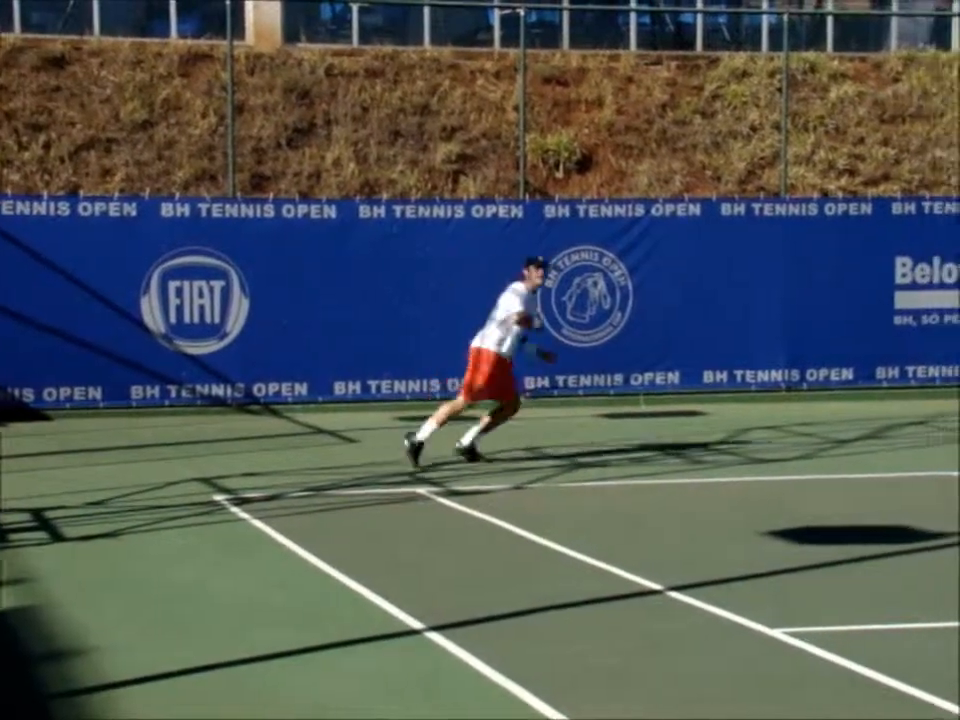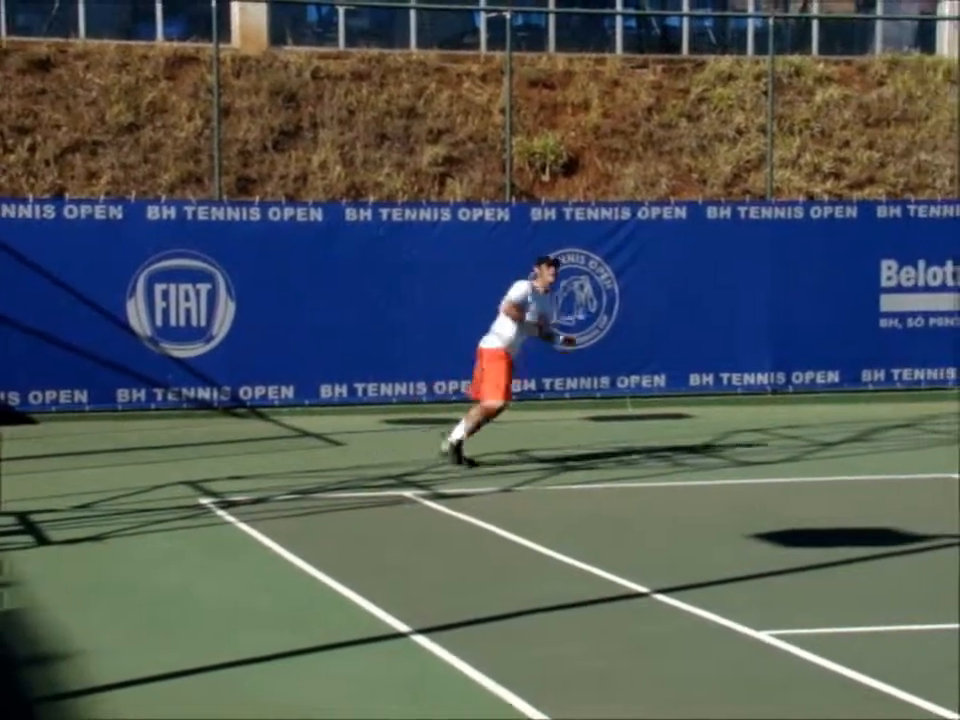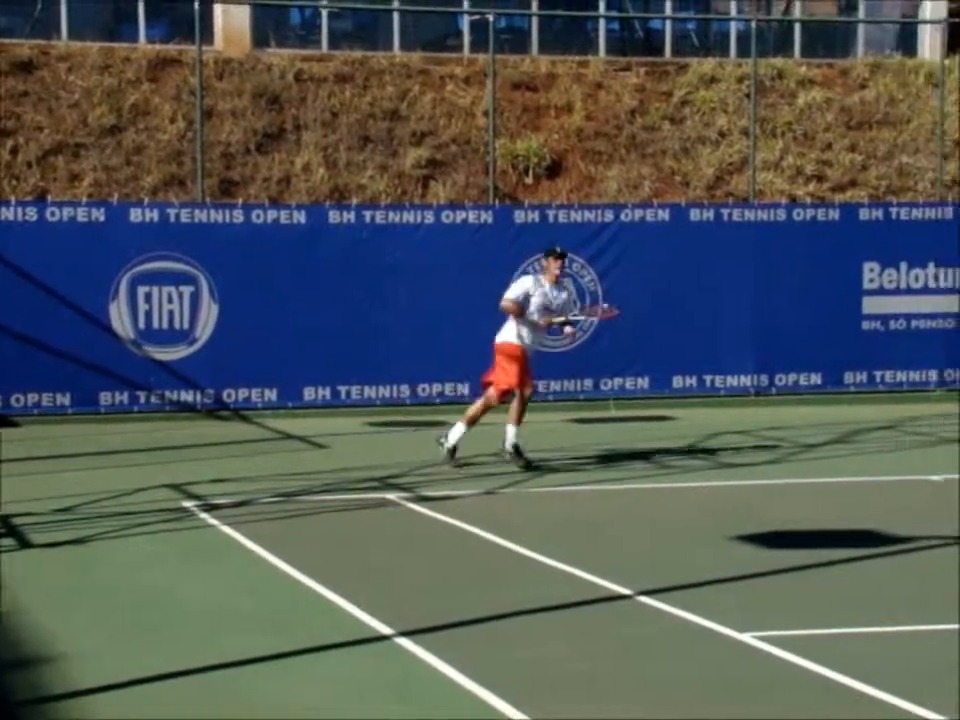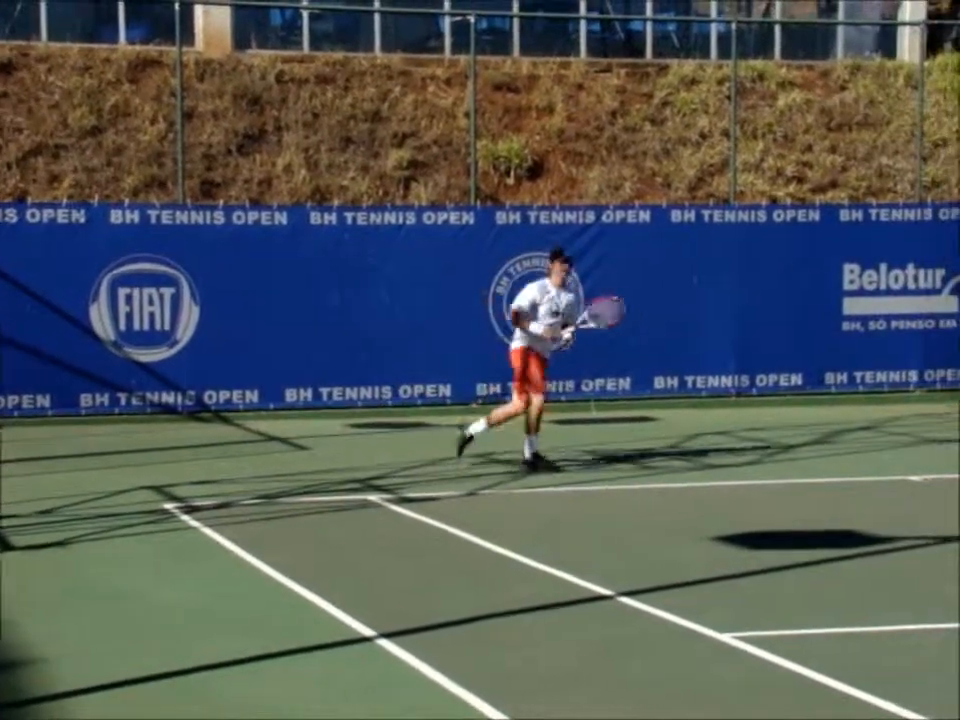
dt=0.1s
person 1, frame 1
left shoulder: (529, 299)
right shoulder: (518, 290)
right elbow: (518, 319)
left wrist: (536, 351)
right wrist: (531, 322)
left hip: (502, 357)
right hip: (487, 351)
left knee: (512, 405)
right knee: (465, 400)
left ankle: (467, 443)
right ankle: (417, 439)
person 1, frame 2
left shoulder: (550, 299)
right shoulder: (523, 287)
left elbow: (542, 331)
right elbow: (507, 309)
left wrist: (560, 339)
right wrist: (529, 322)
left hip: (506, 353)
right hip: (495, 348)
left knee: (492, 405)
right knee: (496, 402)
left ankle: (454, 442)
right ankle: (455, 439)
person 1, frame 3
left shoulder: (566, 293)
right shoulder: (528, 282)
left elbow: (565, 323)
right elbow: (506, 304)
left wrist: (568, 329)
right wrist: (534, 319)
left hip: (525, 349)
right hip: (510, 343)
left knee: (494, 395)
right knee: (523, 390)
left ankle: (451, 440)
right ankle: (511, 445)
person 1, frame 4
left shoulder: (571, 295)
right shoulder: (536, 288)
left elbow: (569, 325)
right elbow: (515, 316)
left wrist: (567, 334)
right wrist: (539, 330)
left hip: (541, 354)
right hip: (526, 349)
left knee: (520, 406)
right knee: (538, 397)
left ankle: (471, 431)
right ankle: (531, 454)
